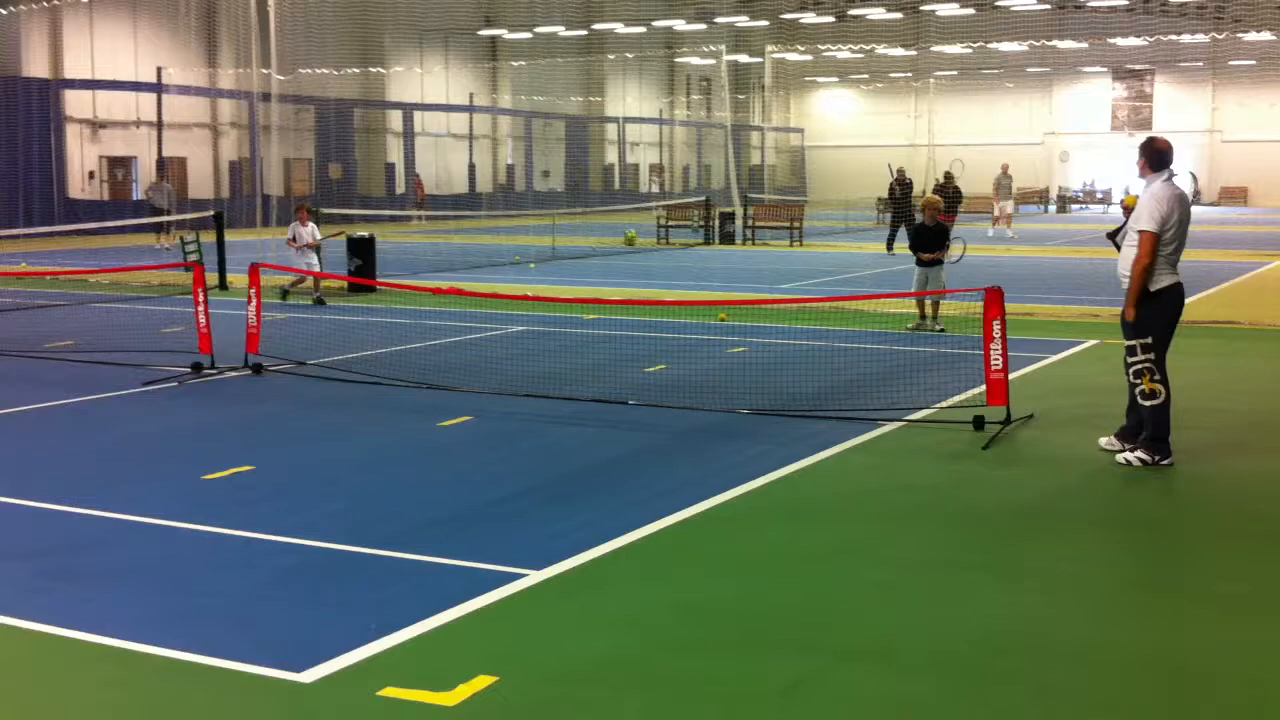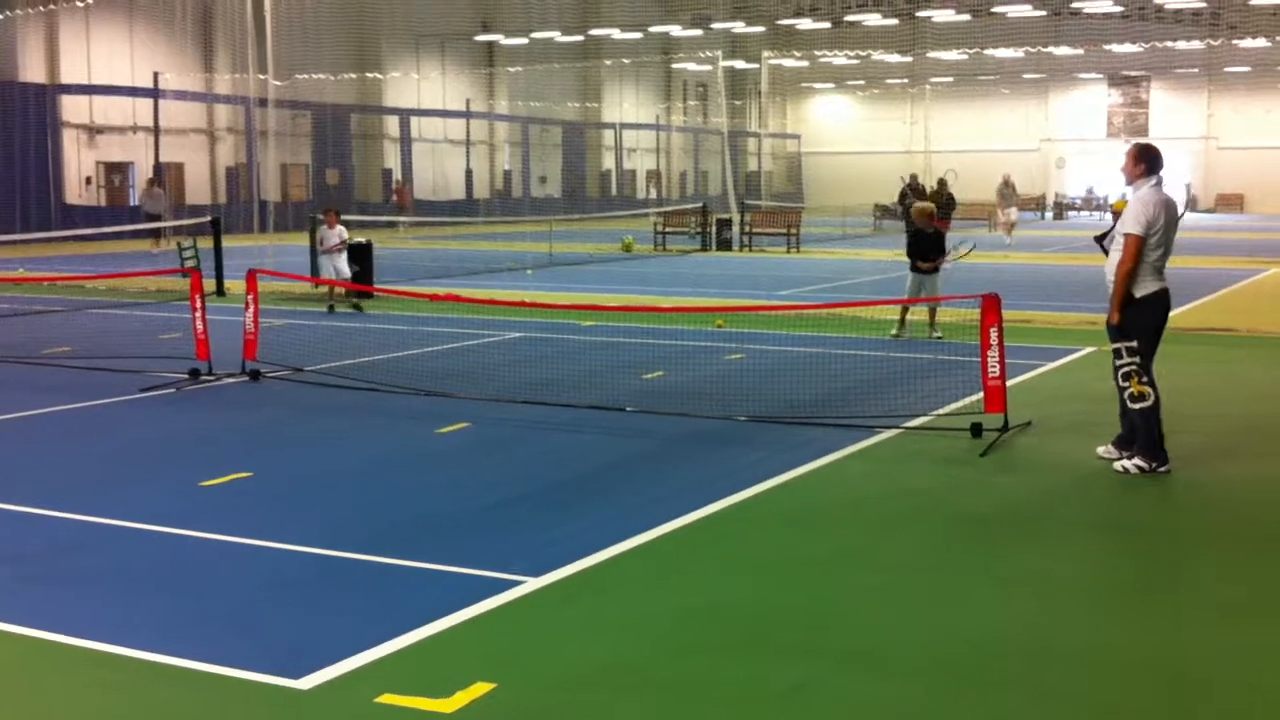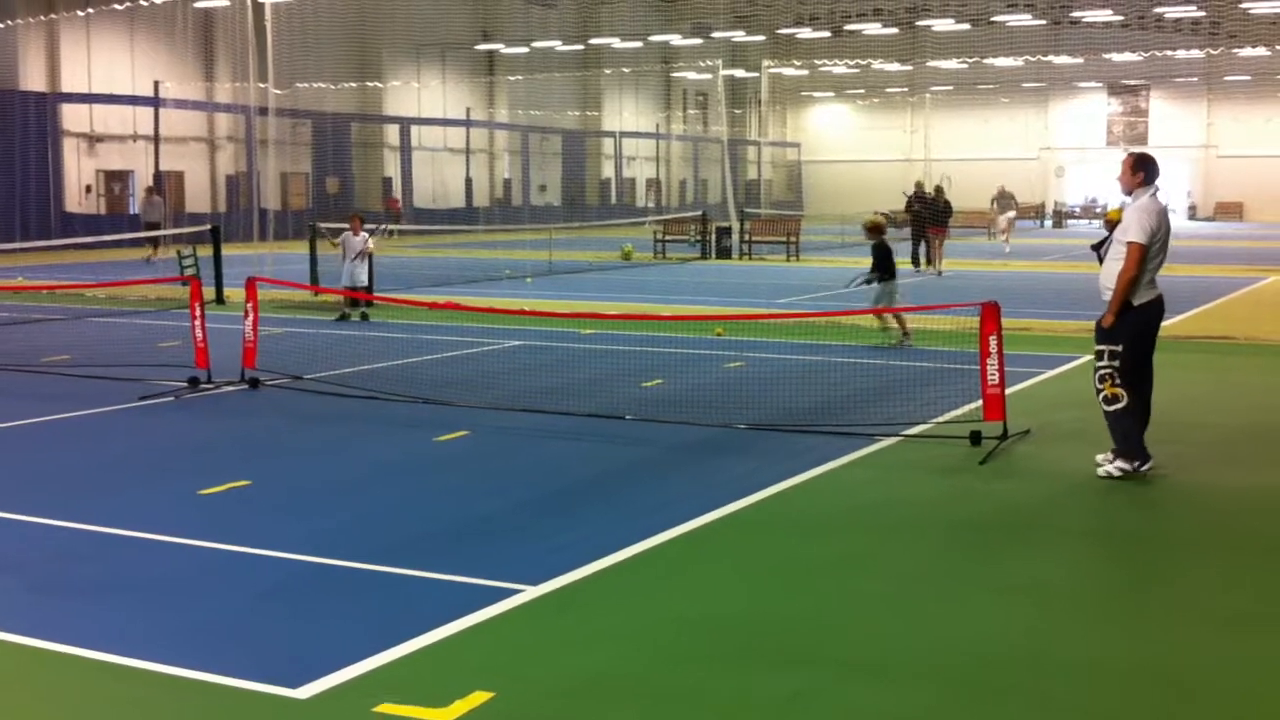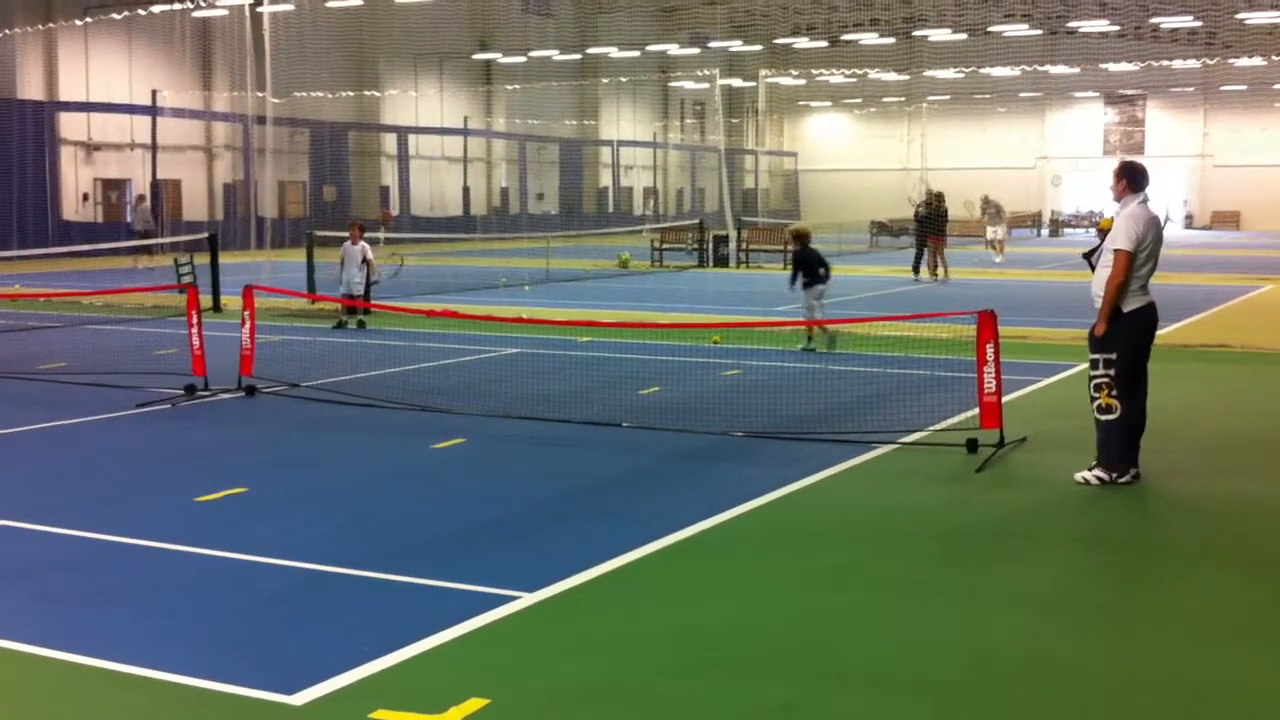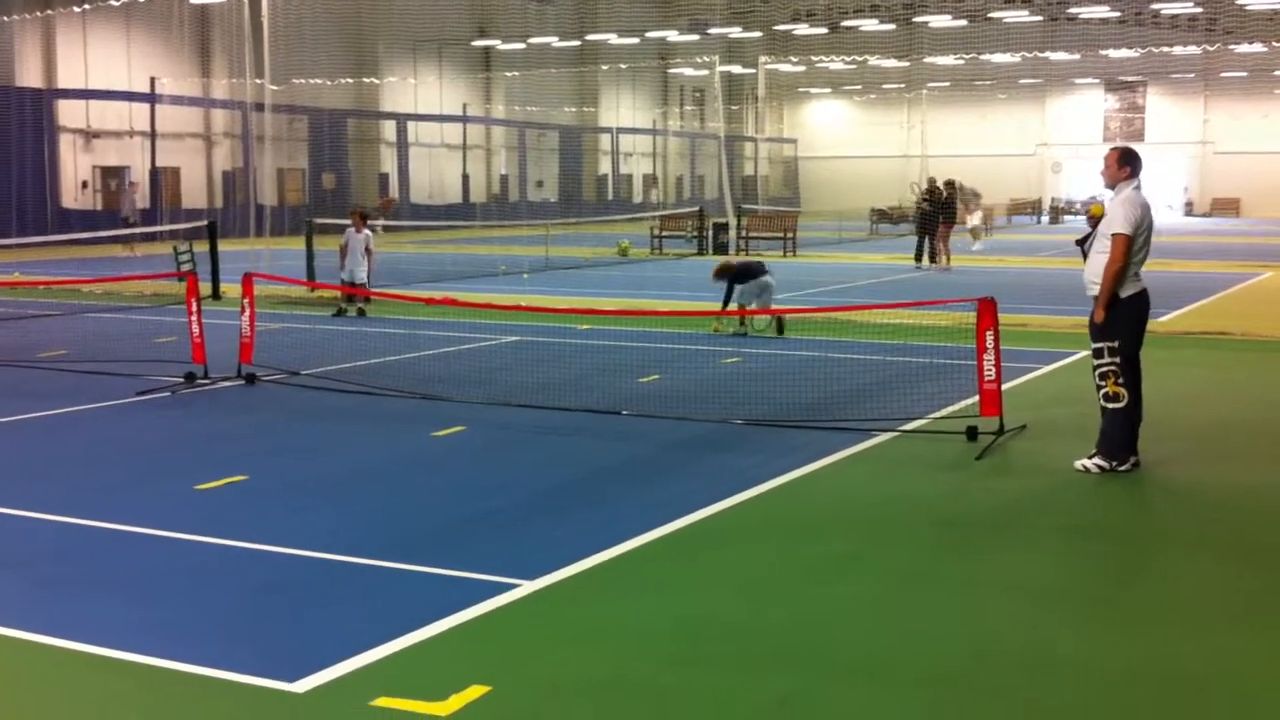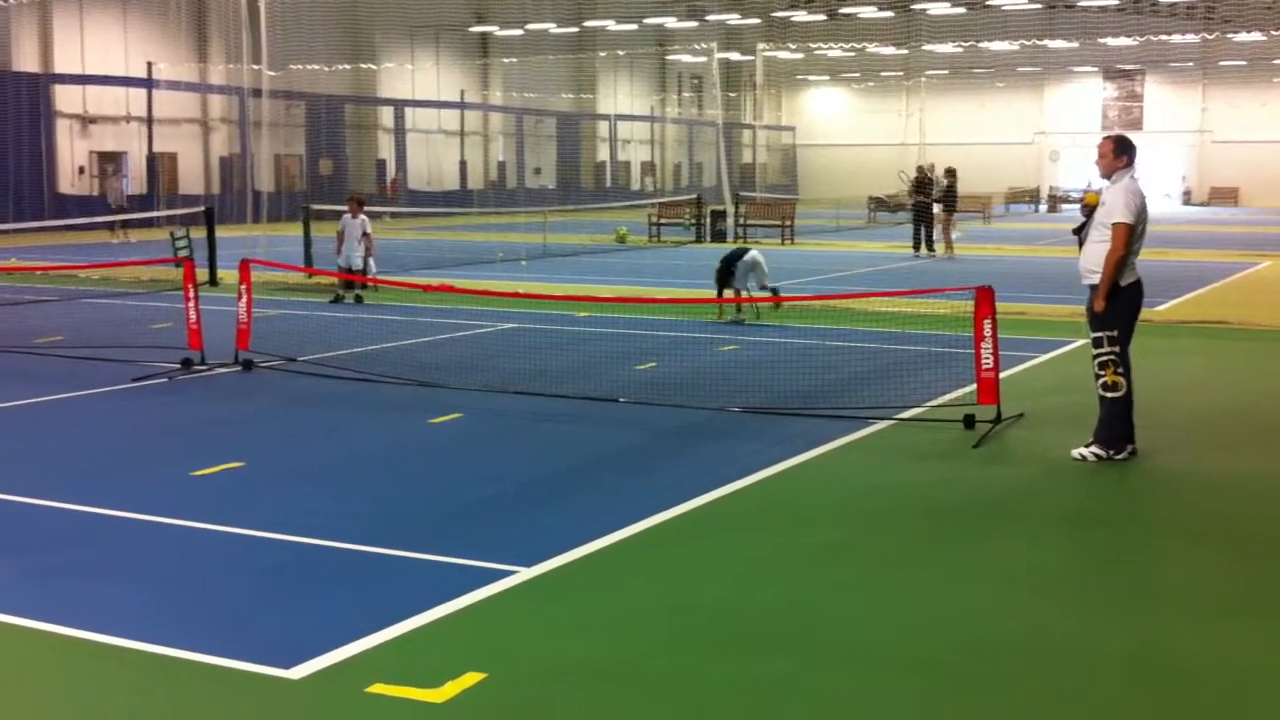
dt=0.5s
person 1, frame 1
left shoulder: (1154, 198)
right shoulder: (1179, 196)
left elbow: (1145, 258)
left wrist: (1131, 303)
right wrist: (1134, 220)
left hip: (1151, 295)
right hip: (1166, 290)
left knee: (1147, 371)
right knee: (1140, 367)
left ankle: (1156, 448)
right ankle: (1132, 433)
person 1, frame 2
left shoulder: (1141, 202)
right shoulder: (1166, 202)
left elbow: (1128, 262)
left wrist: (1115, 307)
right wrist: (1122, 225)
left hip: (1137, 300)
right hip: (1153, 295)
left knee: (1135, 377)
right knee: (1129, 374)
left ankle: (1152, 455)
right ankle: (1129, 441)
person 1, frame 3
left shoulder: (1140, 211)
right shoulder: (1153, 208)
left elbow: (1131, 269)
left wrist: (1111, 311)
right wrist: (1116, 232)
left hip: (1129, 308)
right hip: (1145, 305)
left knee: (1108, 382)
right knee: (1134, 381)
left ankle: (1132, 455)
right ankle: (1129, 451)
person 1, frame 4
left shoulder: (1129, 218)
right shoulder: (1149, 217)
left elbow: (1119, 276)
left wrist: (1102, 320)
right wrist: (1108, 240)
left hip: (1122, 316)
right hip: (1141, 311)
left knee: (1107, 391)
right knee: (1130, 391)
left ankle: (1113, 465)
right ankle: (1125, 462)
person 1, frame 5
left shoulder: (1124, 203)
right shoulder: (1134, 201)
left elbow: (1117, 261)
left wrist: (1101, 306)
right wrist: (1099, 226)
left hip: (1117, 302)
right hip: (1129, 299)
left knee: (1110, 379)
right knee: (1124, 378)
left ankle: (1114, 454)
right ankle: (1124, 449)
person 1, frame 6
left shoulder: (1124, 192)
right shoulder: (1117, 190)
left elbow: (1118, 250)
left wrist: (1101, 295)
right wrist: (1092, 214)
left hip: (1114, 291)
right hip: (1112, 290)
left knee: (1109, 367)
right knee: (1112, 365)
left ankle: (1112, 443)
right ankle: (1119, 438)
